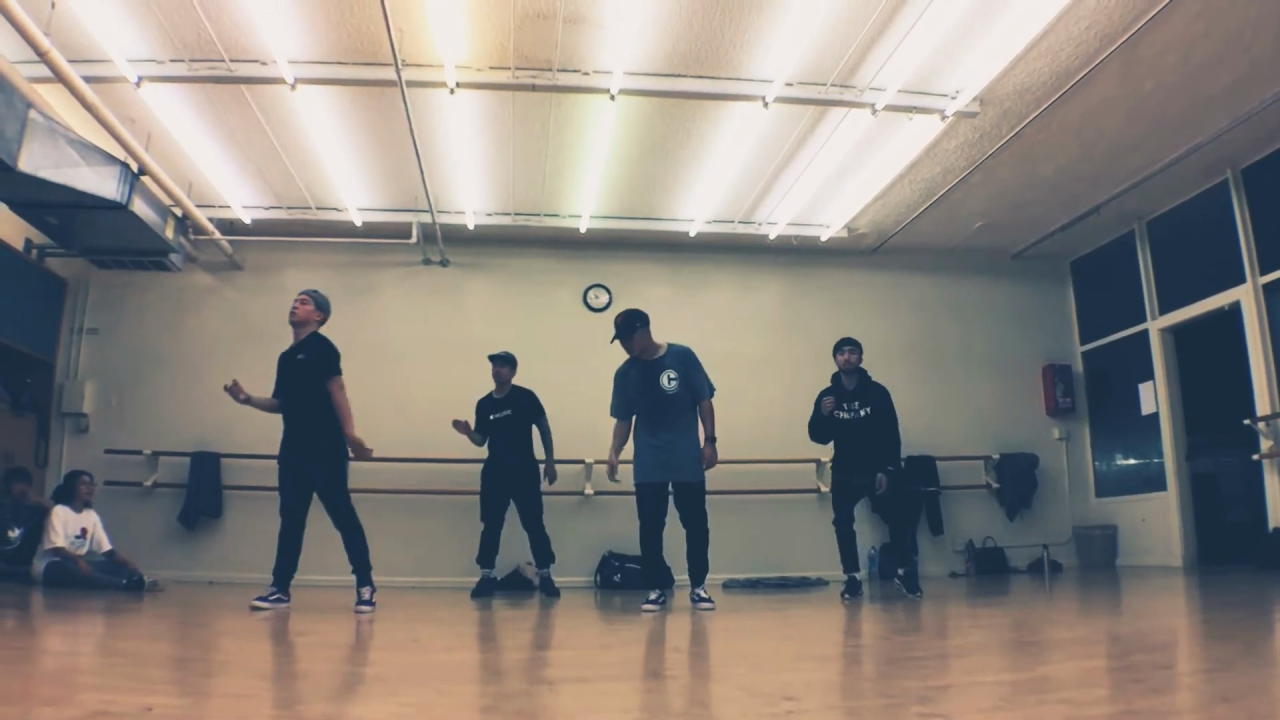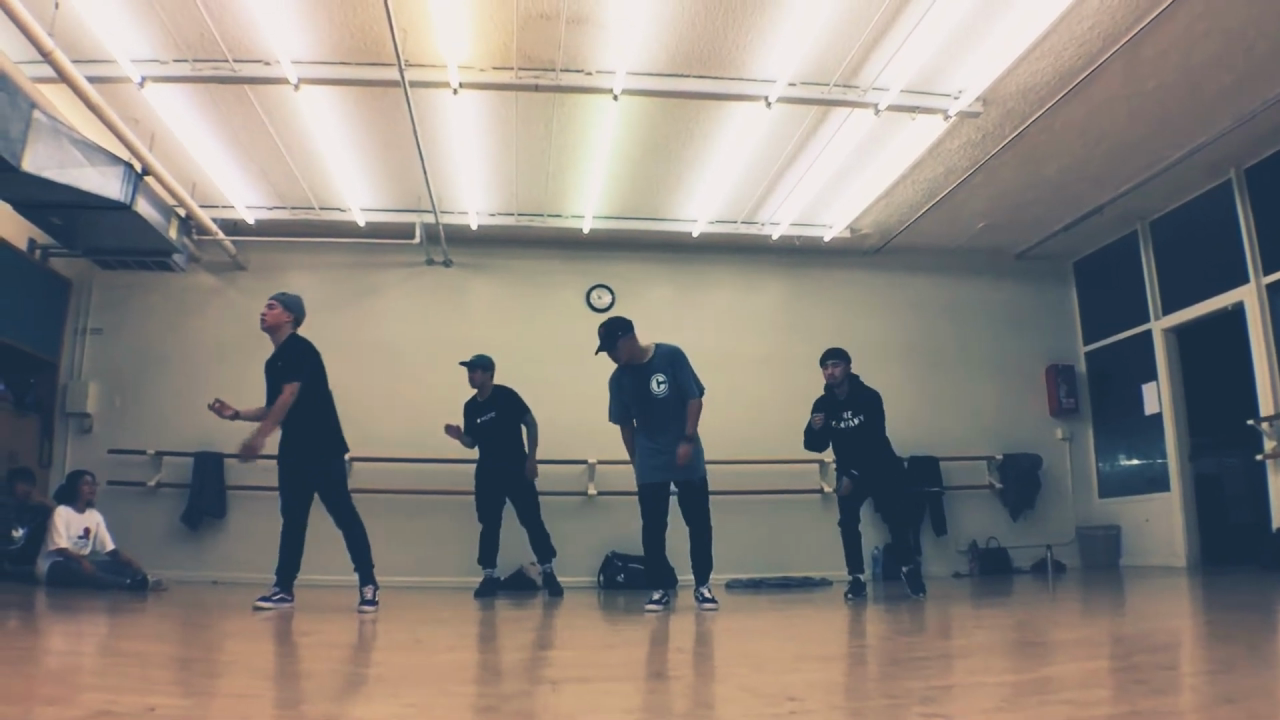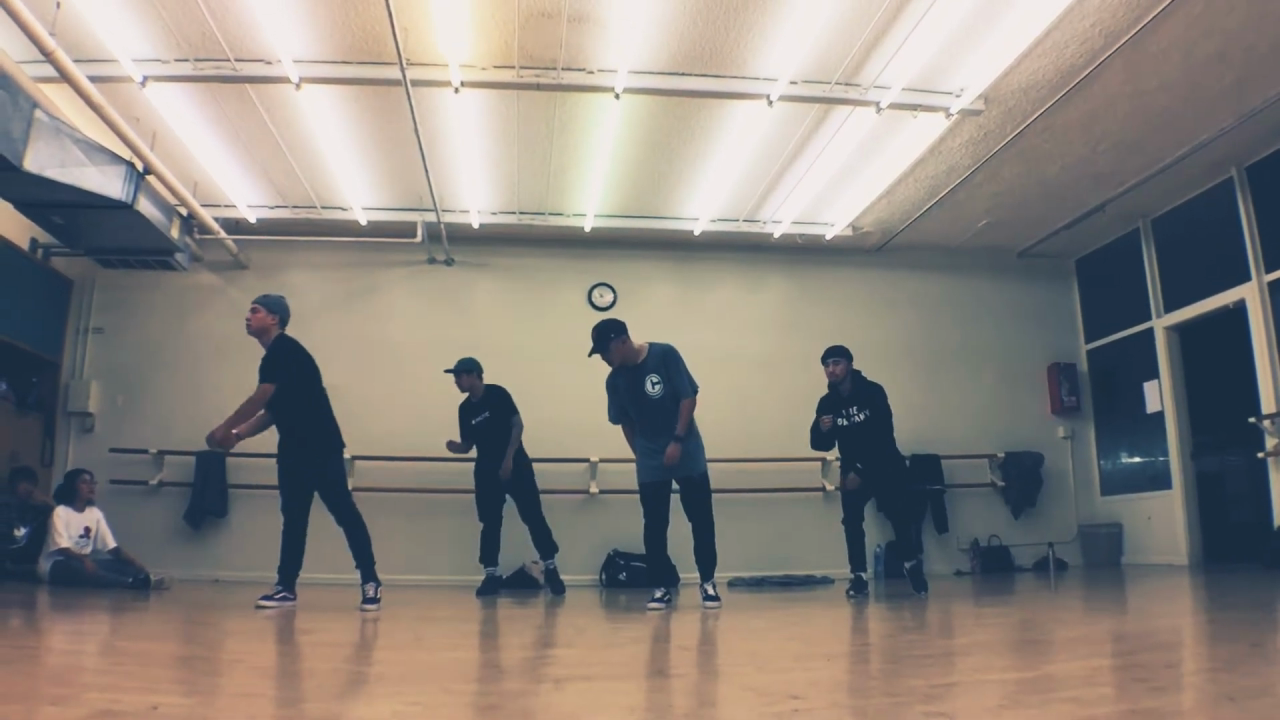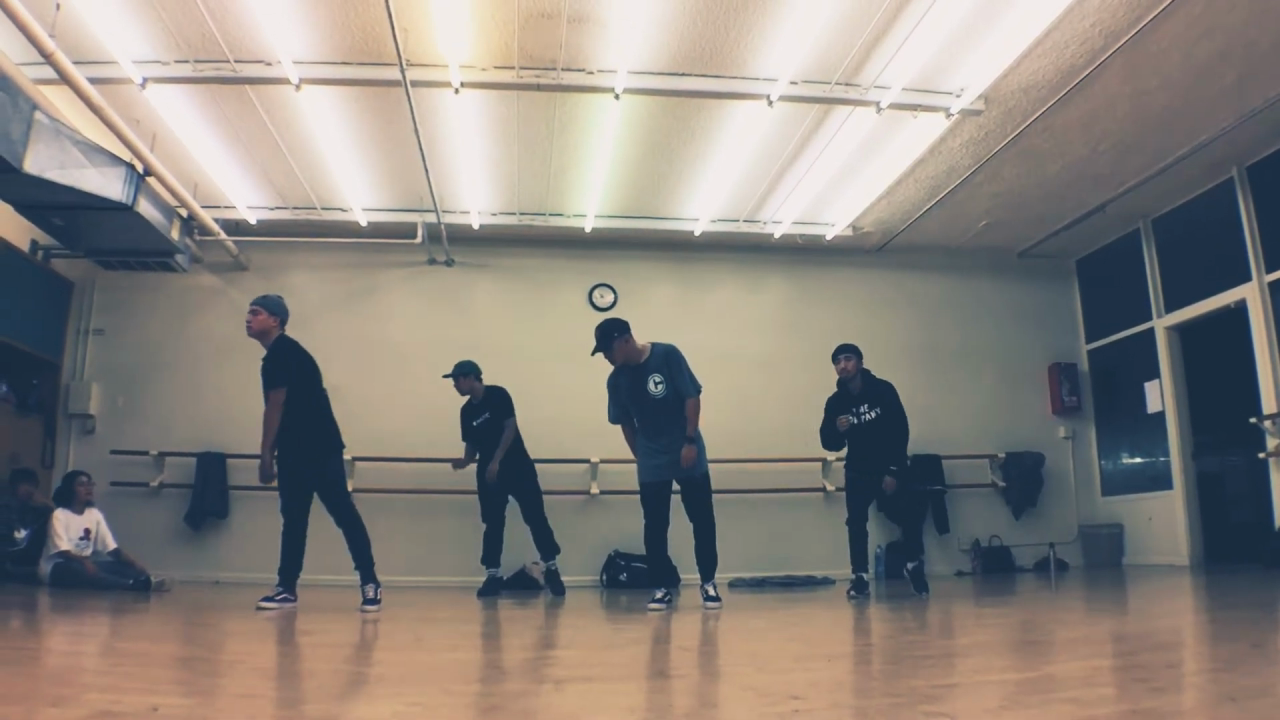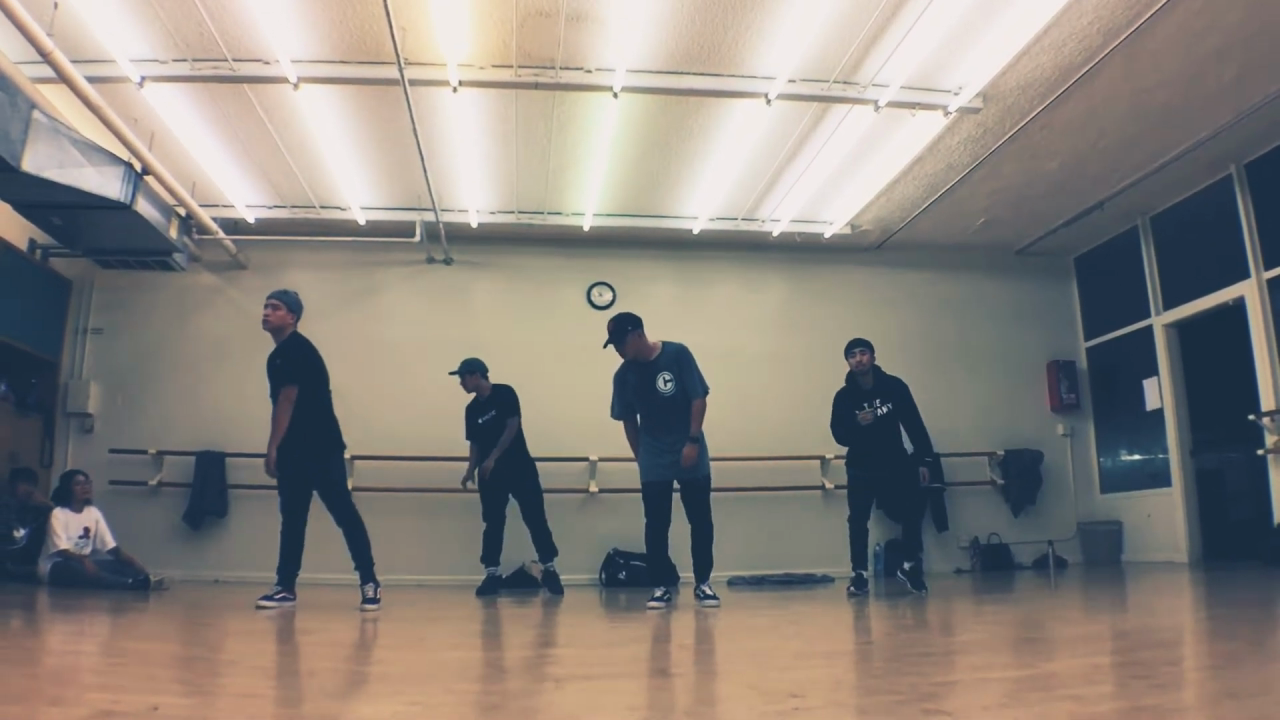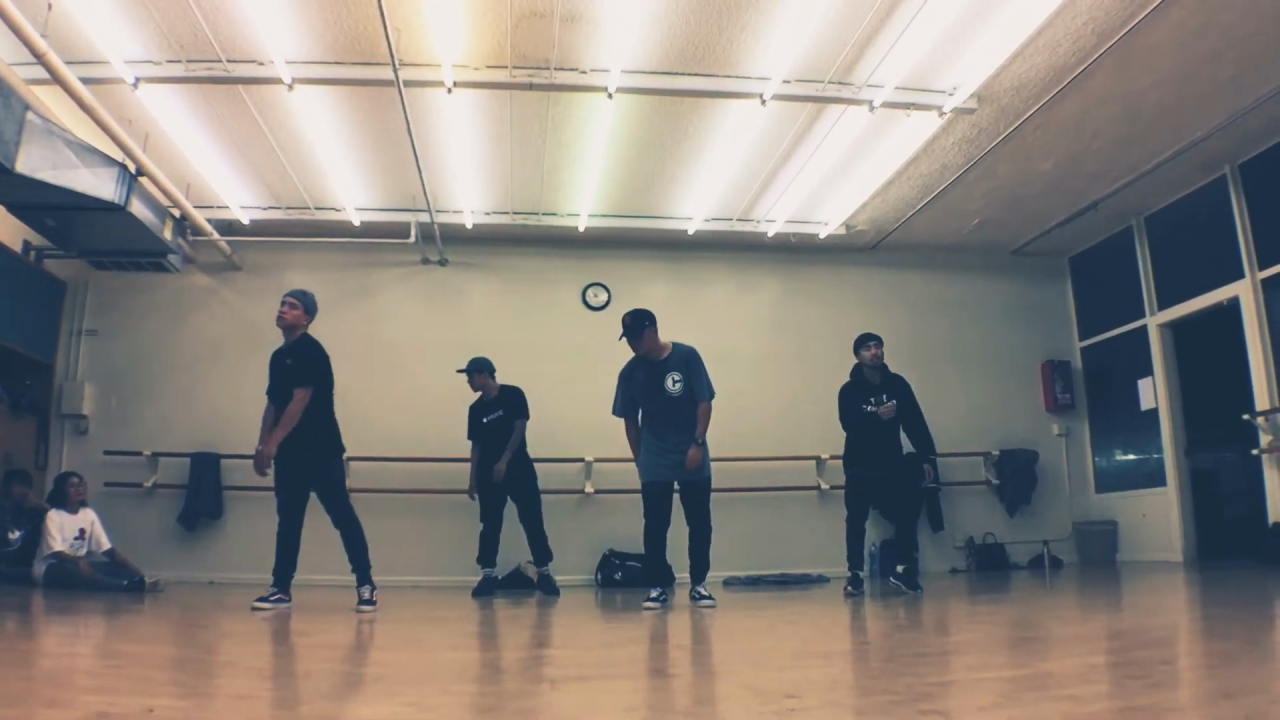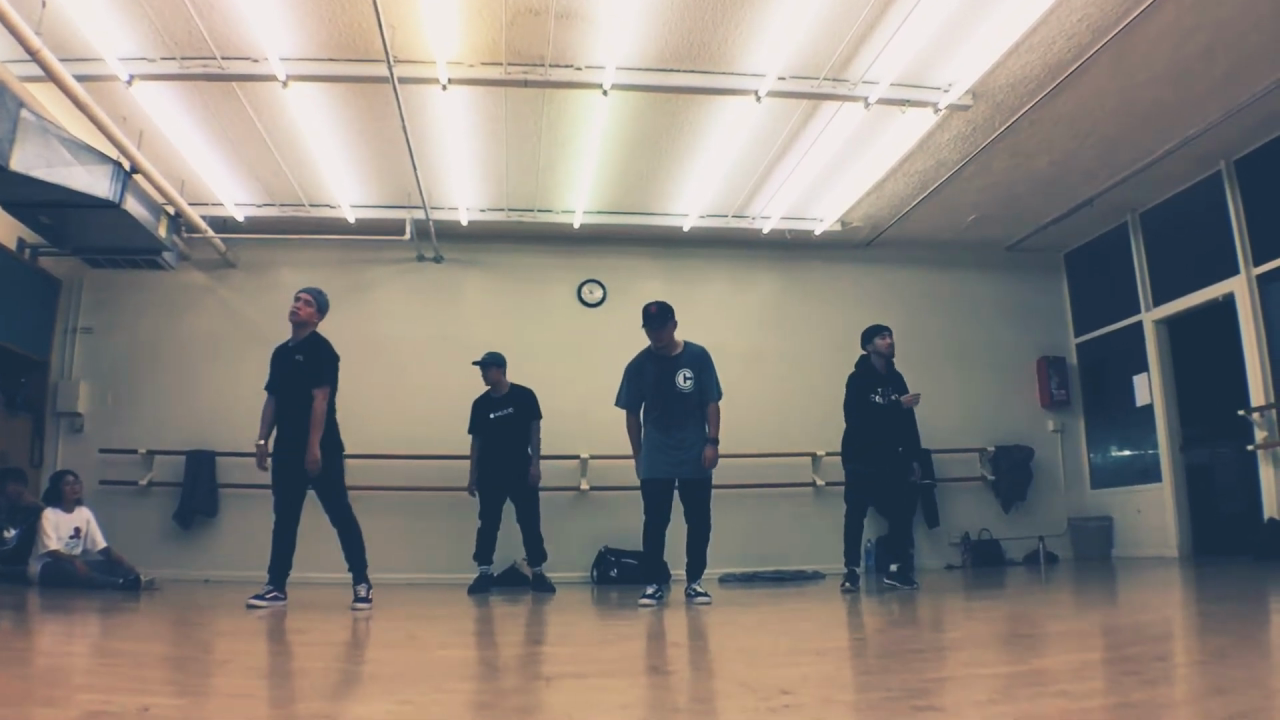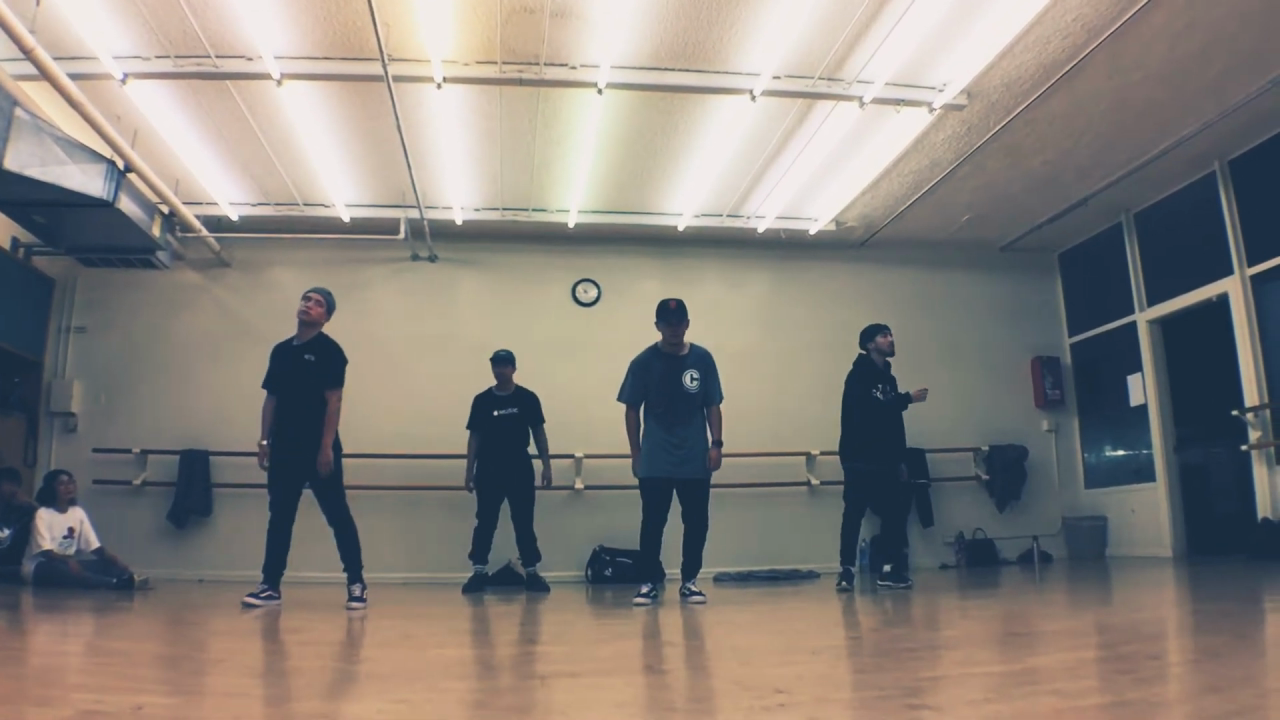
dt=0.3s
person 1, frame 1
left shoulder: (322, 347)
right shoulder: (286, 357)
left elbow: (337, 390)
left wrist: (350, 434)
right wrist: (248, 399)
left hip: (326, 450)
right hip: (293, 450)
left knee: (344, 516)
right knee: (291, 518)
left ankle: (365, 586)
right ankle: (280, 588)
person 1, frame 2
left shoulder: (299, 349)
right shoulder: (275, 360)
left elbow: (289, 397)
left wrist: (258, 436)
right wrist: (236, 413)
left hip: (324, 448)
right hip: (294, 450)
left knee: (344, 514)
right knee: (293, 519)
left ankle: (368, 585)
right ankle: (283, 588)
person 1, frame 3
left shoulder: (285, 350)
right shoulder: (272, 357)
left elbow: (260, 400)
right elbow: (273, 413)
left wrist: (225, 429)
right wrist: (238, 435)
left hip: (321, 446)
right hip: (293, 449)
left knee: (344, 511)
right knee: (293, 518)
left ankle: (370, 582)
right ankle: (286, 587)
person 1, frame 4
left shoulder: (284, 352)
right shoulder: (274, 357)
left elbow: (276, 406)
left wrist: (266, 454)
right wrist: (274, 454)
left hip: (320, 446)
right hip: (293, 450)
left knee: (343, 513)
right knee: (293, 519)
left ankle: (370, 583)
right ankle: (286, 588)
person 1, frame 5
left shoulder: (298, 349)
right shoulder: (278, 355)
left elbow: (287, 402)
left wrist: (272, 448)
right wrist: (279, 450)
left hip: (322, 447)
right hip: (294, 450)
left knee: (344, 513)
right knee: (292, 518)
left ankle: (369, 583)
right ankle: (285, 587)
person 1, frame 6
left shoulder: (310, 351)
right shoulder: (278, 356)
left elbow: (300, 401)
right elbow: (273, 404)
left wrist: (274, 443)
right wrist: (262, 445)
left hip: (321, 449)
right hip: (289, 451)
left knee: (342, 516)
right knee: (288, 520)
left ankle: (366, 585)
right ankle: (281, 588)
person 1, frame 7
left shoulder: (321, 349)
right shoulder: (280, 352)
left elbow: (321, 399)
right elbow: (272, 400)
left wrist: (315, 446)
right wrist: (262, 441)
left hip: (321, 449)
right hip: (287, 449)
left knee: (340, 514)
right knee: (284, 518)
left ankle: (362, 583)
right ankle: (276, 586)
person 1, frame 8
left shoulder: (329, 350)
right shoulder: (280, 351)
left elbow: (333, 401)
right elbow: (271, 399)
left wrist: (327, 447)
right wrist: (264, 440)
left hip: (319, 449)
right hip: (284, 448)
left knee: (338, 515)
right knee: (279, 517)
left ankle: (356, 583)
right ankle: (270, 585)
person 2, frame 1
left shoulder: (683, 357)
right shoulder: (625, 373)
left elbow: (704, 401)
right elbow: (624, 420)
left wrist: (709, 441)
right wrist: (614, 454)
left hip: (687, 459)
right hip: (648, 464)
left knee: (696, 524)
right knee: (650, 527)
left ankle: (698, 586)
right ankle: (656, 588)
person 2, frame 2
left shoulder: (671, 356)
right shoulder: (618, 379)
left elbow: (695, 399)
right elbow: (626, 425)
left wrist: (687, 440)
right wrist: (636, 461)
left hip: (686, 456)
right hip: (650, 462)
left knee: (699, 522)
right knee: (653, 527)
left ankle: (702, 585)
right ankle: (660, 588)
person 2, frame 3
left shoulder: (665, 355)
right shoulder: (614, 380)
left elbow: (689, 398)
left wrist: (677, 440)
right wrist: (641, 455)
left hip: (686, 452)
right hip: (650, 461)
left knee: (701, 519)
right knee: (654, 526)
left ankle: (707, 581)
right ankle: (662, 587)
person 2, frame 4
left shoulder: (668, 355)
right shoulder: (616, 380)
left elbow: (692, 397)
left wrist: (690, 441)
right wrist: (640, 457)
left hip: (688, 453)
right hip: (652, 461)
left knee: (703, 519)
right knee: (655, 526)
left ankle: (708, 582)
right ankle: (662, 587)
person 2, frame 5
left shoulder: (678, 355)
right shoulder: (623, 375)
left elbow: (698, 399)
right elbow: (629, 420)
left wrist: (692, 441)
right wrist: (640, 457)
left hip: (691, 454)
right hip: (654, 461)
left knee: (701, 521)
right knee: (656, 525)
left ankle: (703, 583)
right ankle: (662, 586)
person 2, frame 6
left shoulder: (687, 357)
right shoulder: (630, 372)
left elbow: (704, 403)
right elbow: (630, 420)
left wrist: (698, 444)
right wrist: (638, 458)
left hip: (691, 458)
right hip: (654, 461)
left knee: (700, 523)
right knee: (655, 525)
left ankle: (698, 584)
right ankle: (657, 586)
person 2, frame 7
left shoulder: (698, 356)
right shoulder: (638, 366)
left elbow: (712, 403)
right elbow: (632, 414)
left wrist: (712, 442)
right wrist: (638, 455)
left hip: (695, 457)
right hip: (656, 460)
left knee: (699, 521)
right knee: (655, 522)
left ankle: (694, 581)
right ankle: (654, 583)
person 2, frame 8
left shoulder: (703, 359)
right shoulder: (643, 362)
left elbow: (713, 405)
right elbow: (632, 410)
left wrist: (716, 443)
right wrist: (635, 453)
left hip: (695, 458)
right hip: (655, 460)
left knee: (697, 521)
right knee: (653, 521)
left ankle: (689, 581)
right ankle: (649, 582)
person 3, frame 1
left shoulder: (877, 392)
right shoulder: (827, 396)
left elbow: (891, 433)
right elbow: (819, 436)
left wrist: (887, 469)
right wrist: (822, 415)
left hip: (879, 470)
right hip: (845, 472)
left knee: (897, 519)
right knee: (842, 522)
left ankle: (905, 572)
right ankle: (852, 578)
person 3, frame 2
left shoulder: (869, 397)
right shoulder: (822, 405)
left elbow: (875, 441)
right elbow: (816, 446)
left wrist: (854, 476)
right wrist: (814, 430)
left hip: (882, 470)
right hip: (848, 472)
left knee: (896, 519)
right knee: (848, 523)
left ankle: (910, 569)
right ankle: (857, 579)
person 3, frame 3
left shoulder: (873, 392)
right shoulder: (827, 403)
left elbow: (883, 435)
right elbow: (822, 445)
left wrist: (861, 470)
right wrist: (822, 430)
left hip: (887, 467)
right hip: (852, 469)
left knee: (900, 516)
right knee: (851, 521)
left ankle: (912, 565)
right ankle: (859, 576)
person 3, frame 4
left shoulder: (884, 390)
right shoulder: (835, 402)
left elbow: (900, 431)
right elbow: (830, 444)
left wrist: (894, 470)
right wrist: (837, 430)
left hip: (891, 468)
right hip: (858, 472)
left knee: (910, 515)
right knee: (856, 521)
left ankle: (914, 566)
right ankle: (860, 577)
person 3, frame 5
left shoulder: (894, 387)
right shoulder: (844, 397)
left elbow: (914, 424)
right elbow: (841, 437)
left wrist: (924, 460)
right wrist: (856, 423)
left hip: (895, 465)
right hip: (861, 469)
left knee: (913, 511)
right knee: (858, 519)
left ankle: (911, 566)
right ankle: (859, 574)
person 3, frame 6
left shoulder: (898, 384)
right shoulder: (850, 390)
left elbow: (915, 422)
right elbow: (850, 427)
left wrist: (928, 457)
right wrist: (876, 417)
left hip: (893, 463)
right hip: (860, 466)
left knee: (908, 513)
right knee: (856, 519)
left ankle: (902, 570)
right ankle: (855, 574)
person 3, frame 7
left shoulder: (896, 378)
right shoulder: (858, 379)
left elbow: (907, 420)
right elbow: (860, 417)
left wrist: (913, 456)
right wrist: (897, 405)
left hip: (890, 460)
right hip: (860, 460)
left knee: (902, 511)
right knee: (855, 514)
left ankle: (896, 569)
right ankle: (852, 571)
person 3, frame 8
left shoulder: (888, 378)
right shoulder: (859, 375)
right elbow: (870, 411)
left wrist: (900, 459)
right wrist: (908, 399)
left hip: (885, 459)
right hip: (859, 458)
left knee: (895, 512)
right knee: (854, 513)
left ankle: (889, 569)
right ankle: (847, 570)
person 4, frame 1
left shoulder: (526, 397)
right shoulder: (484, 404)
left elbow: (544, 428)
right elbow: (481, 440)
left wrist: (550, 462)
right wrist: (468, 432)
left hip: (524, 470)
right hip: (494, 471)
left knee: (534, 523)
right knee: (491, 524)
left ankle: (545, 575)
right ankle: (487, 576)
person 4, frame 2
left shoulder: (506, 395)
right shoulder: (470, 407)
left elbow: (531, 424)
right elbow: (472, 442)
left wrist: (531, 458)
right wrist: (459, 436)
left hip: (517, 469)
right hip: (487, 473)
left knee: (532, 520)
right knee: (489, 524)
left ankle: (548, 571)
right ankle: (489, 576)
person 4, frame 3
left shoulder: (498, 394)
right shoulder: (465, 409)
left elbow: (517, 425)
right elbow: (469, 443)
left wrist: (509, 458)
right wrist: (458, 447)
left hip: (515, 466)
right hip: (486, 471)
left knee: (533, 517)
right knee: (490, 523)
left ankle: (550, 567)
right ankle: (491, 574)
person 4, frame 4
left shoulder: (498, 395)
right shoulder: (466, 411)
left elbow: (510, 428)
right elbow: (472, 444)
left wrist: (496, 461)
right wrist: (465, 461)
left hip: (518, 466)
right hip: (488, 472)
left knee: (536, 517)
right knee: (493, 524)
left ankle: (551, 568)
right ankle: (493, 575)
person 4, frame 5
left shoulder: (505, 393)
right shoulder: (472, 409)
left elbow: (512, 427)
right elbow: (475, 443)
left wrist: (492, 458)
right wrist: (471, 470)
left hip: (520, 467)
right hip: (490, 472)
left knee: (536, 519)
right knee: (493, 523)
left ankle: (549, 569)
right ankle: (492, 574)
person 4, frame 6
left shoulder: (513, 395)
right shoulder: (476, 409)
left elbow: (519, 429)
right elbow: (476, 445)
left wrist: (504, 461)
right wrist: (473, 479)
left hip: (519, 468)
right hip: (489, 473)
left knee: (533, 521)
right knee: (490, 525)
left ankle: (544, 573)
right ankle: (488, 575)
person 4, frame 7
left shoulder: (524, 396)
right shoulder: (480, 404)
left elbow: (535, 430)
right elbow: (476, 441)
left wrist: (535, 464)
right wrist: (473, 475)
left hip: (522, 469)
right hip: (490, 472)
left knee: (530, 522)
right knee: (488, 523)
left ankle: (538, 572)
right ankle: (484, 573)
person 4, frame 8
left shoulder: (528, 398)
right shoulder: (481, 400)
left elbow: (539, 433)
right elbow: (474, 437)
left wrist: (546, 466)
right wrist: (469, 471)
left hip: (520, 469)
right hip: (488, 470)
left knee: (524, 523)
right knee: (485, 522)
left ankle: (531, 572)
right ankle: (479, 572)
